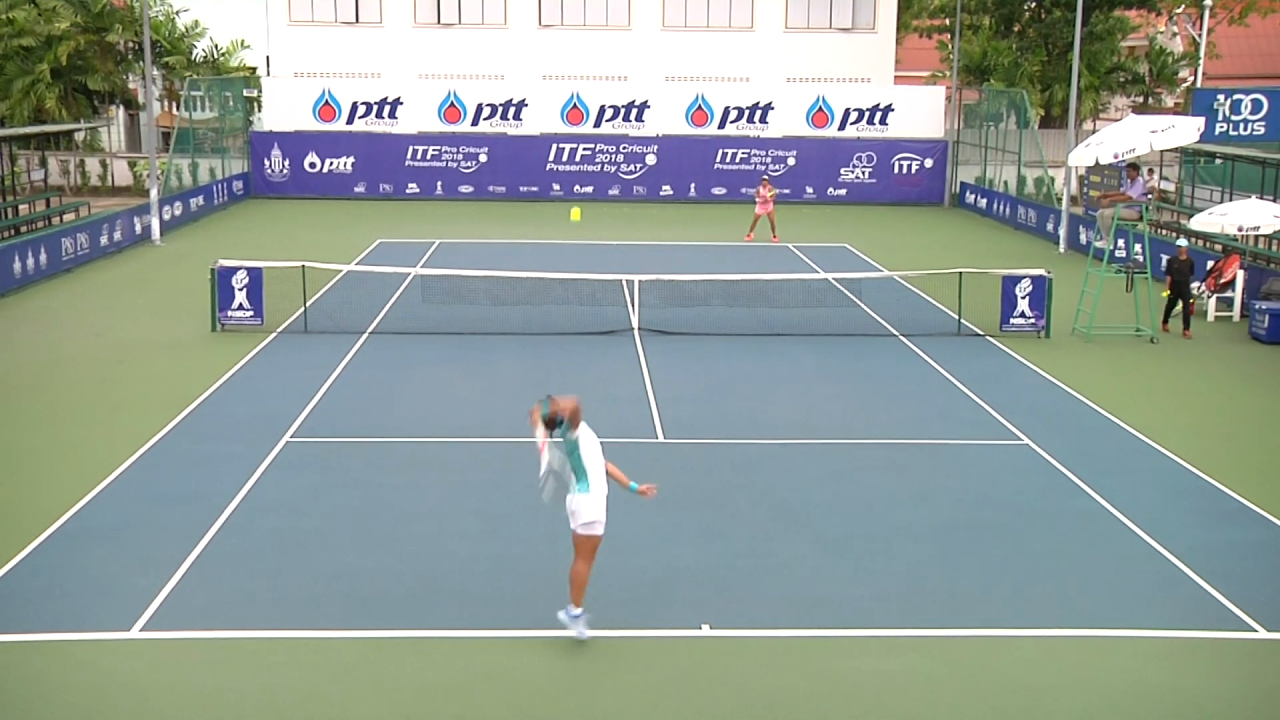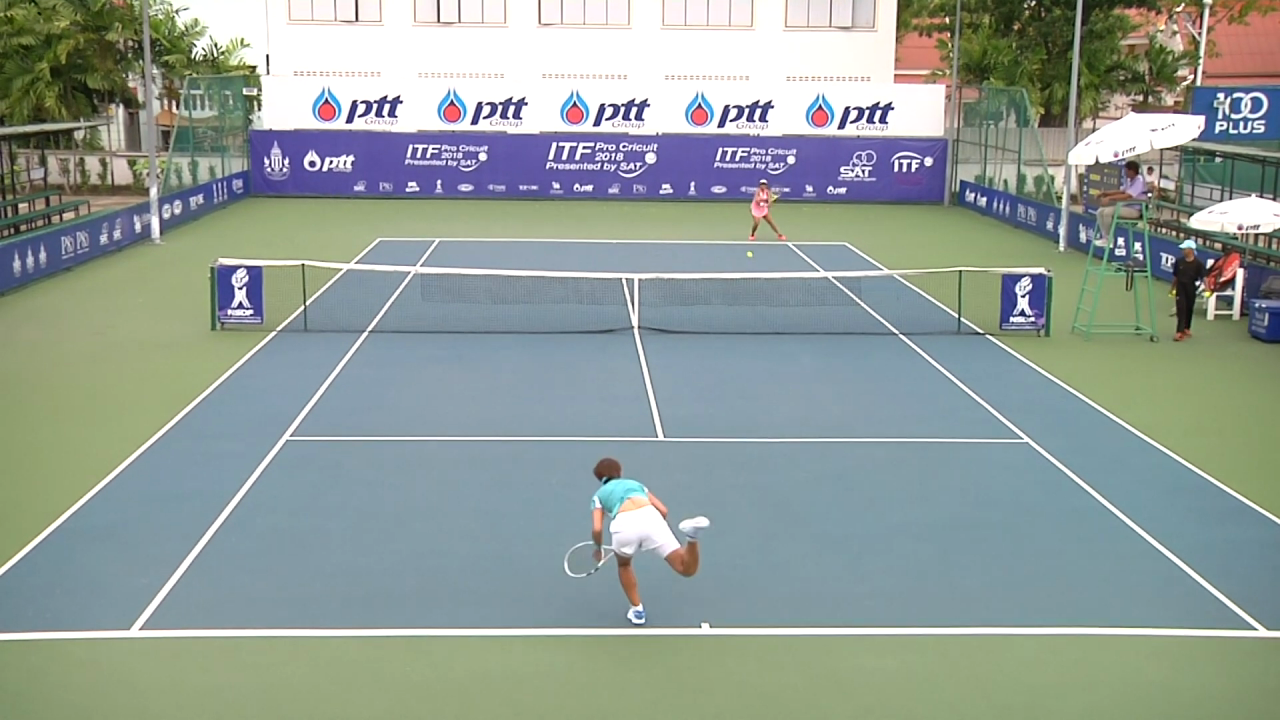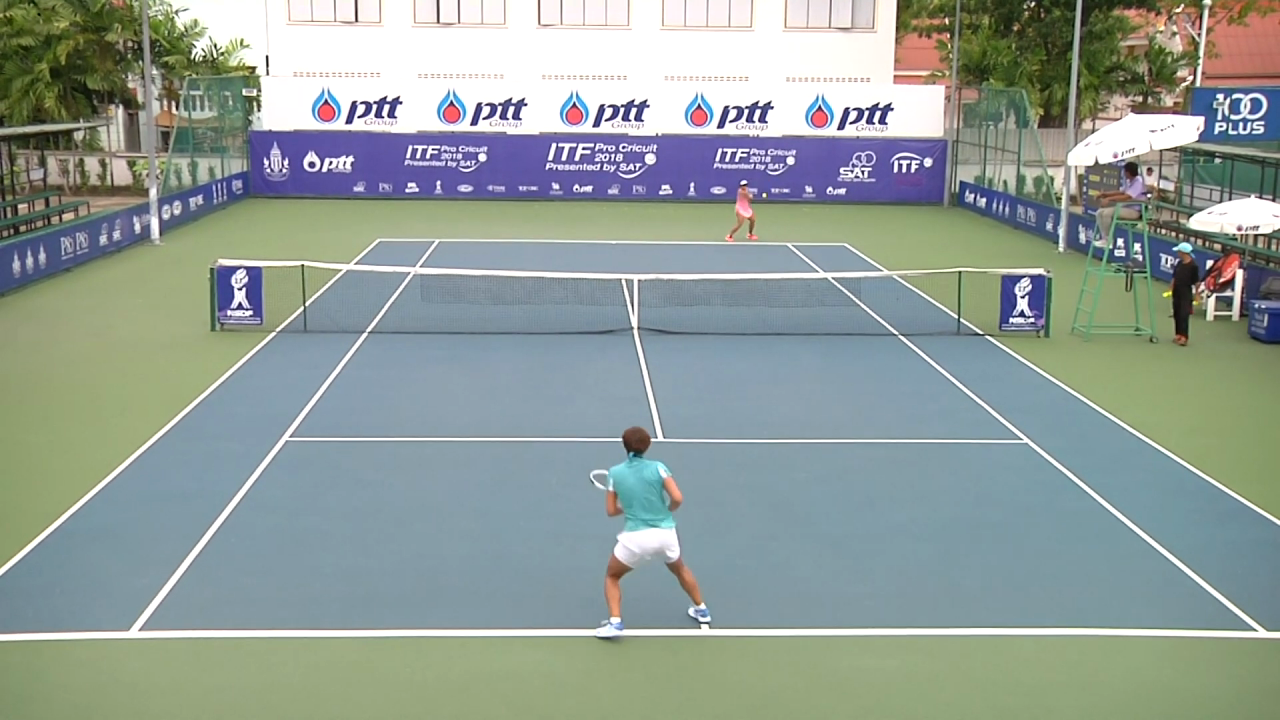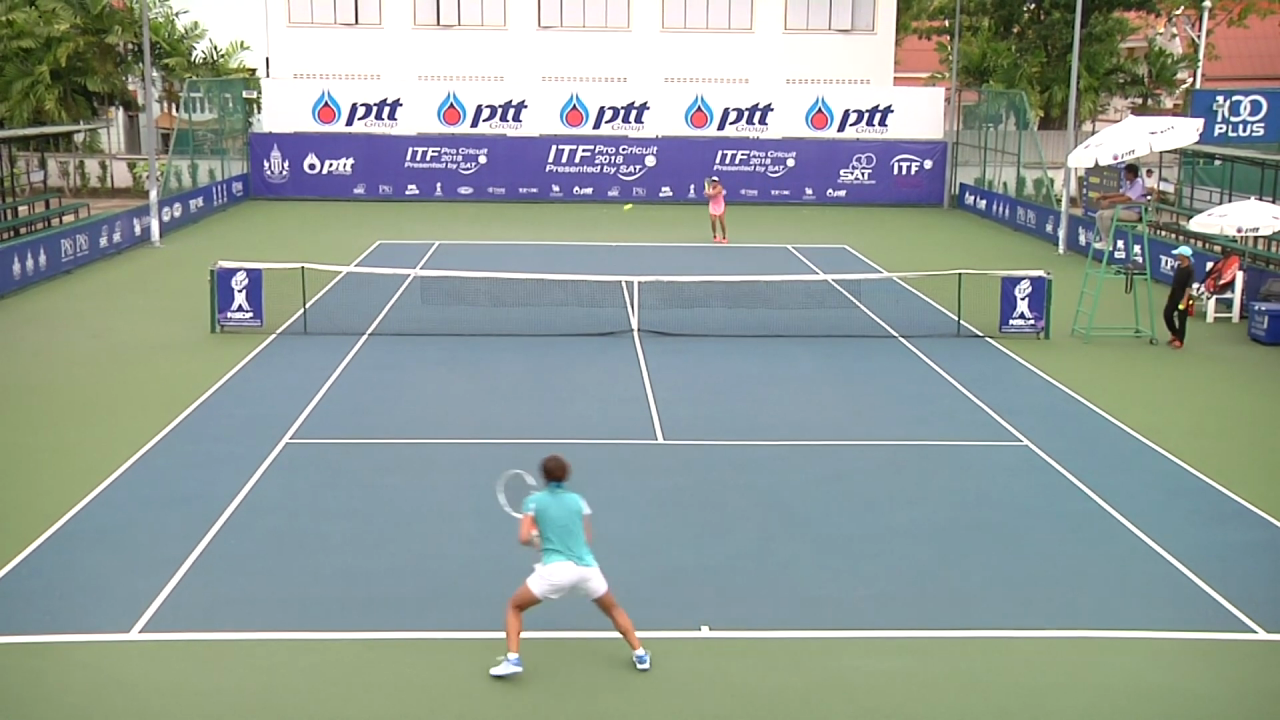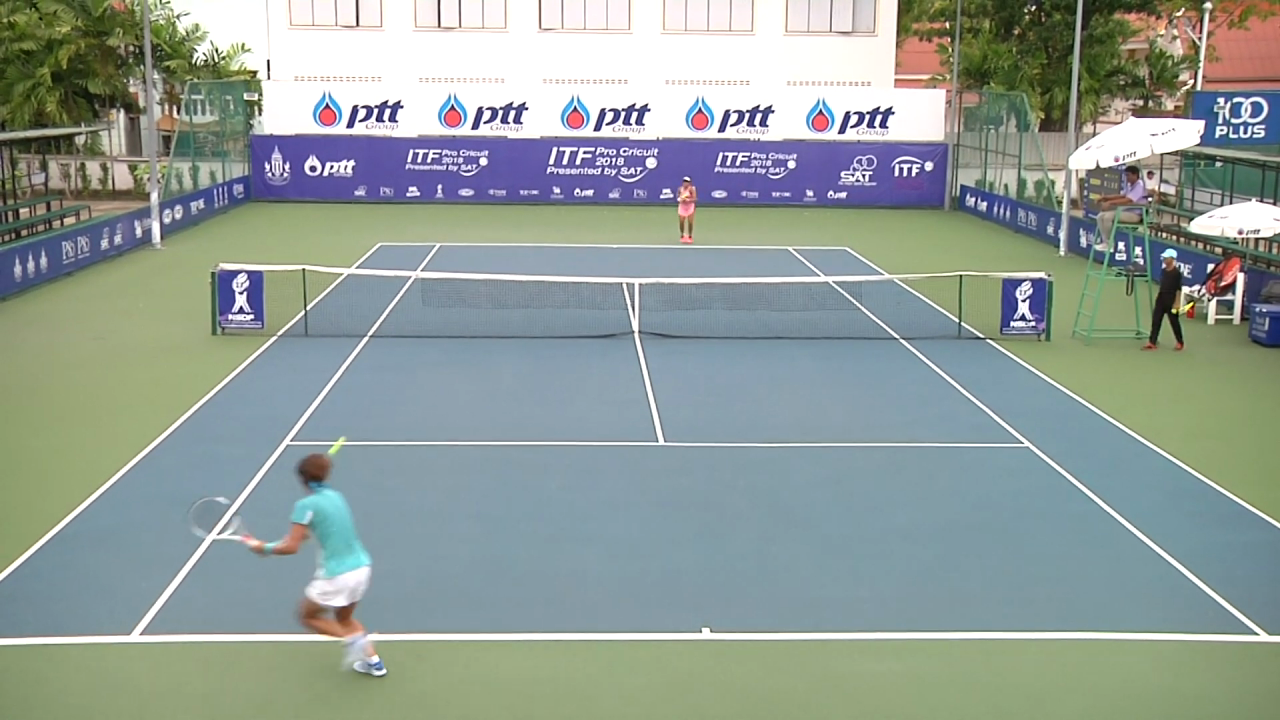
dt=0.5s
person 1, frame 1
left shoulder: (579, 432)
right shoulder: (574, 429)
left elbow: (606, 466)
right elbow: (572, 407)
left wrist: (634, 486)
right wrist: (546, 411)
left hip: (582, 500)
right hip: (589, 506)
left knee: (583, 559)
right knee: (584, 559)
left ankle: (574, 610)
right ankle: (575, 612)
person 1, frame 2
left shoulder: (599, 495)
right shoulder: (635, 484)
left elbow: (597, 529)
right elbow: (664, 510)
left wrist: (598, 549)
right wrist: (660, 528)
left hip: (624, 526)
right hip: (651, 518)
left knee: (623, 565)
right knee: (687, 569)
left ankle: (637, 611)
right ankle: (690, 531)
person 1, frame 3
left shoulder: (616, 473)
right shoulder: (657, 468)
left elbow: (611, 510)
right elbow: (677, 498)
left hip: (635, 537)
right hip: (664, 534)
left knee: (611, 577)
right knee: (680, 569)
left ankle: (615, 624)
right ankle: (701, 610)
person 1, frame 4
left shoulder: (534, 501)
right shoulder: (577, 500)
left elbow: (524, 538)
right elbow: (586, 539)
left wrist: (536, 536)
left hip: (554, 569)
right hip: (585, 567)
left knee: (514, 608)
right knee: (613, 609)
left ankle: (513, 660)
right ankle: (640, 654)
person 1, frame 5
left shoulder: (307, 505)
right shoulder: (335, 496)
left elbow: (292, 547)
left wrist: (263, 548)
left hip: (338, 575)
right hip: (362, 567)
left knee: (306, 617)
right knee: (344, 619)
left ankle: (353, 639)
right ankle: (373, 661)
